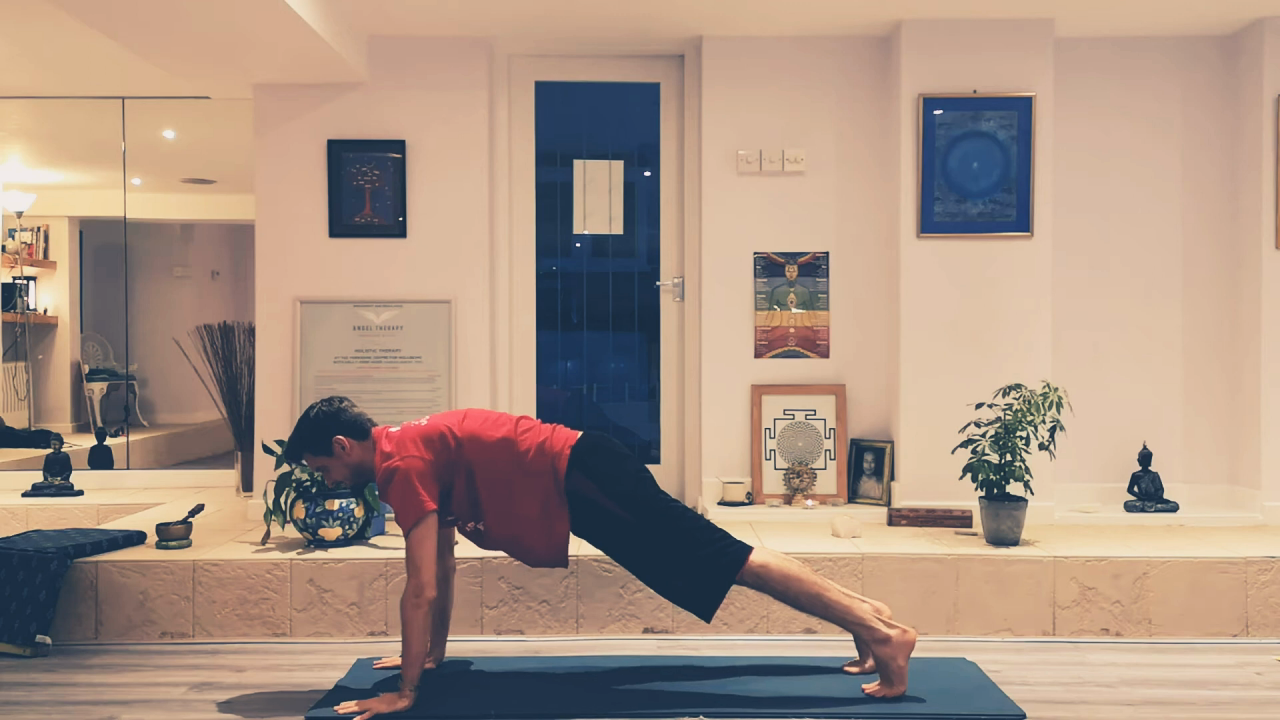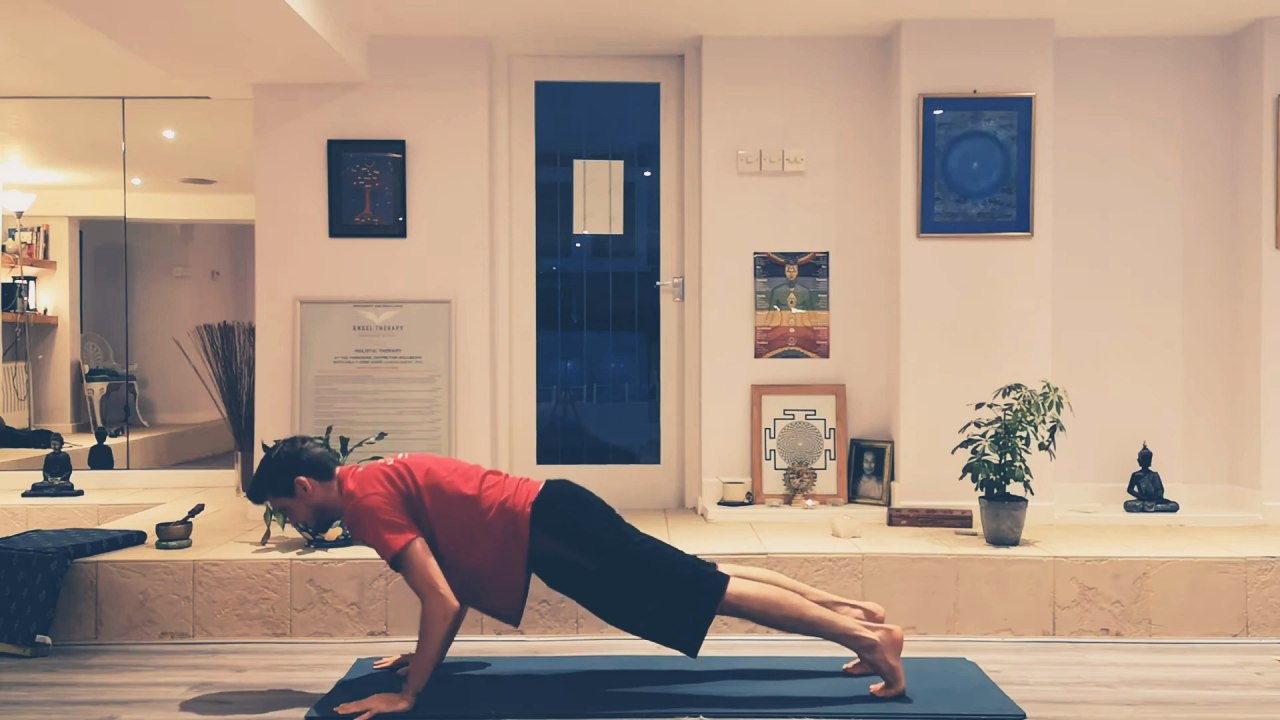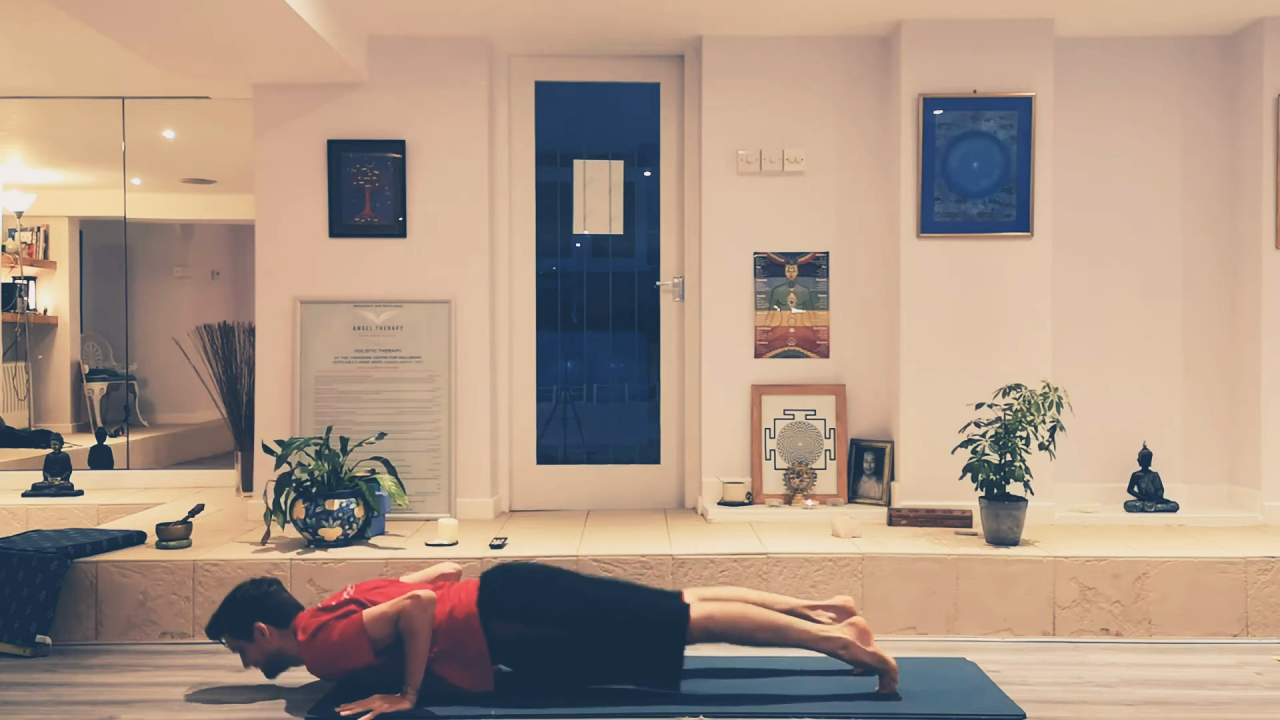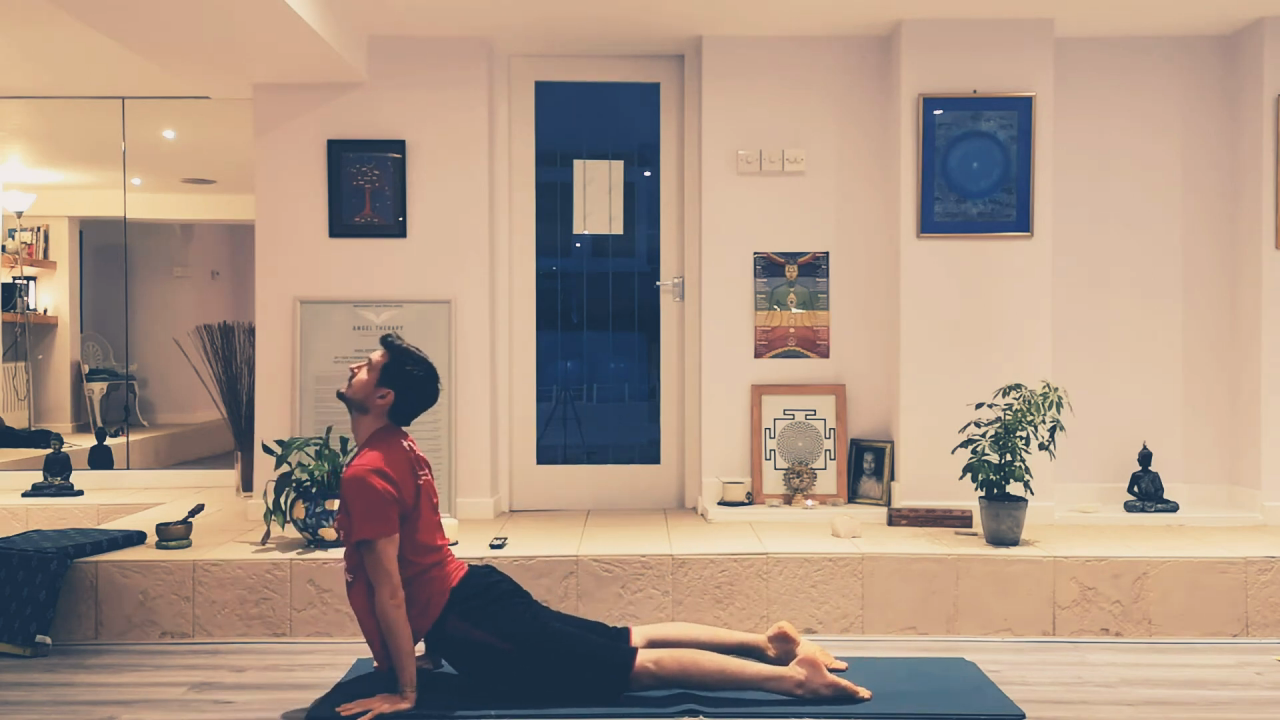
dt=1s
person 1, frame 1
left shoulder: (400, 465)
right shoulder: (416, 449)
left elbow: (421, 590)
right elbow: (443, 567)
right wrist: (432, 654)
left hip: (581, 480)
right hip: (580, 476)
left knee: (726, 563)
right knee: (729, 559)
left ankle: (880, 631)
right ankle: (865, 612)
person 1, frame 2
left shoulder: (364, 500)
right shoulder: (381, 482)
left elbow: (442, 603)
right elbow: (456, 585)
right wrist: (427, 660)
left hip: (548, 530)
right hip: (551, 516)
left knee: (708, 594)
right knee: (712, 580)
left ankle: (865, 637)
right ankle: (855, 613)
person 1, frame 3
left shoulder: (321, 643)
right shoulder: (339, 610)
left elbow: (418, 604)
right elbow: (446, 572)
right wrist: (425, 654)
left hip: (505, 616)
right hip: (506, 591)
left knee: (685, 620)
right knee: (683, 607)
left ankle: (838, 639)
right ankle: (824, 612)
person 1, frame 4
left shoulder: (365, 474)
right shoulder: (401, 450)
left elbow: (389, 590)
right wrist: (433, 646)
left hip: (468, 618)
right hip: (476, 592)
left knee: (638, 667)
right knee: (633, 640)
right ankle: (765, 643)
